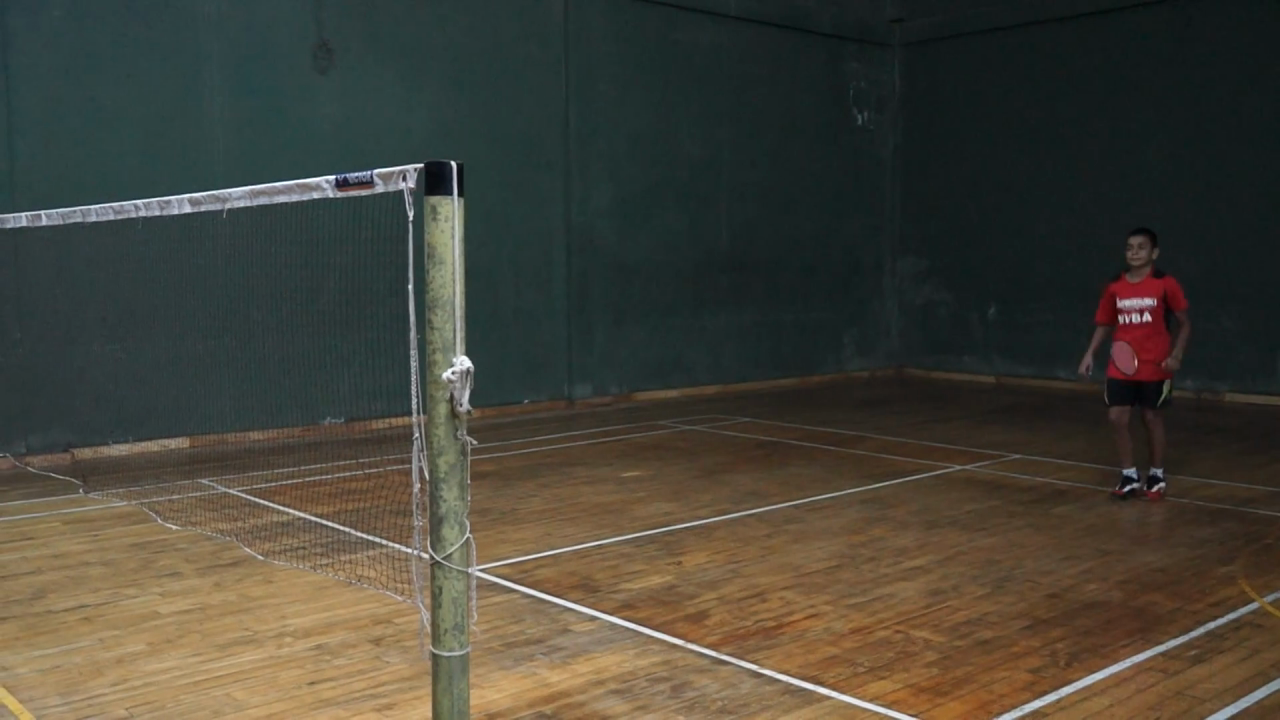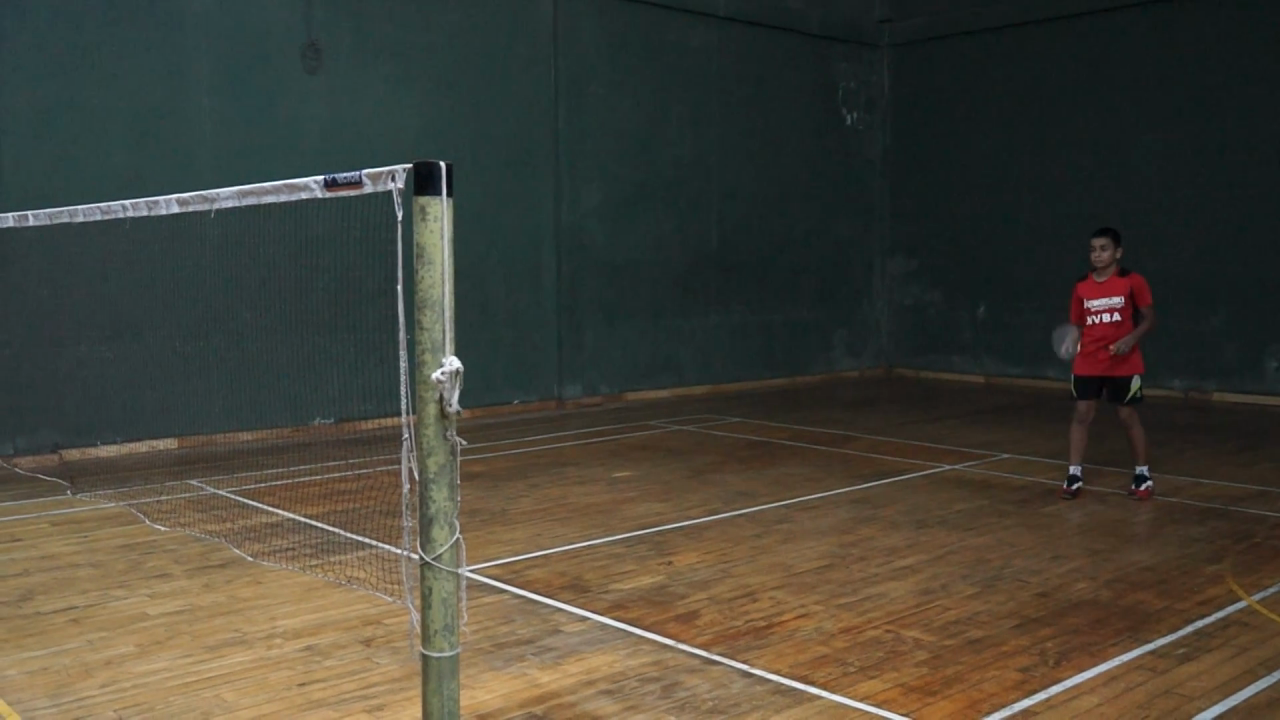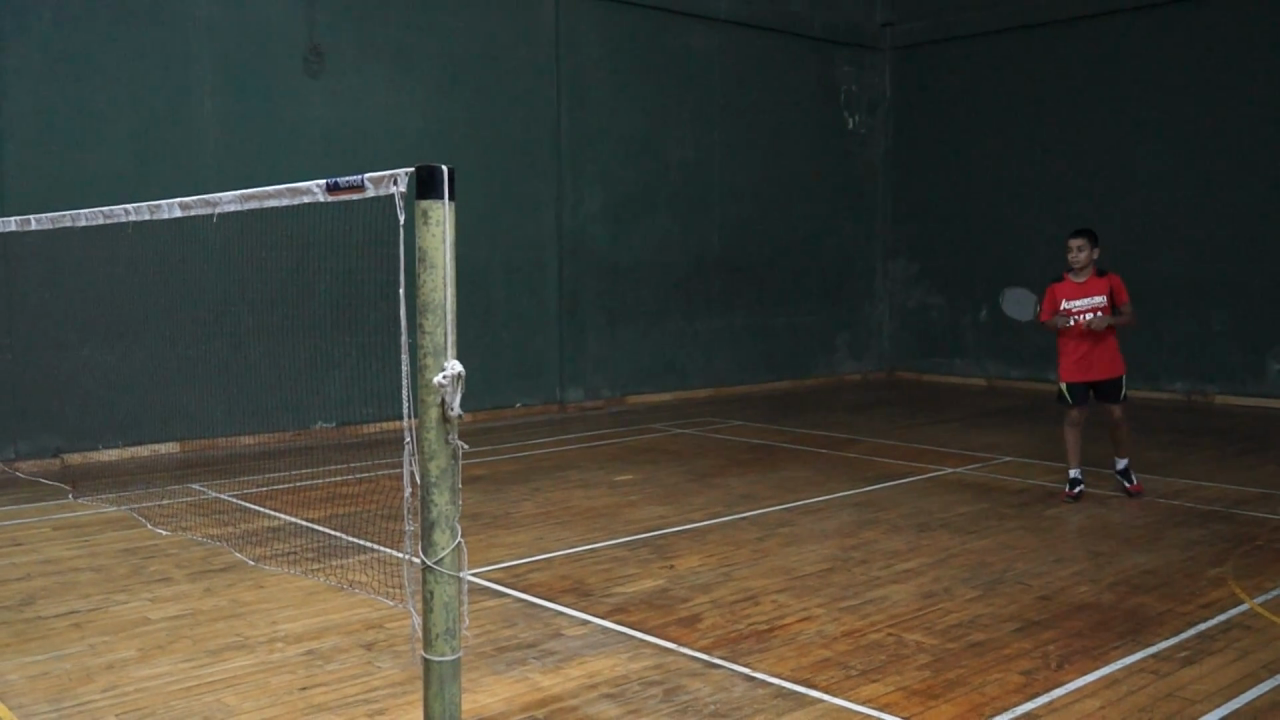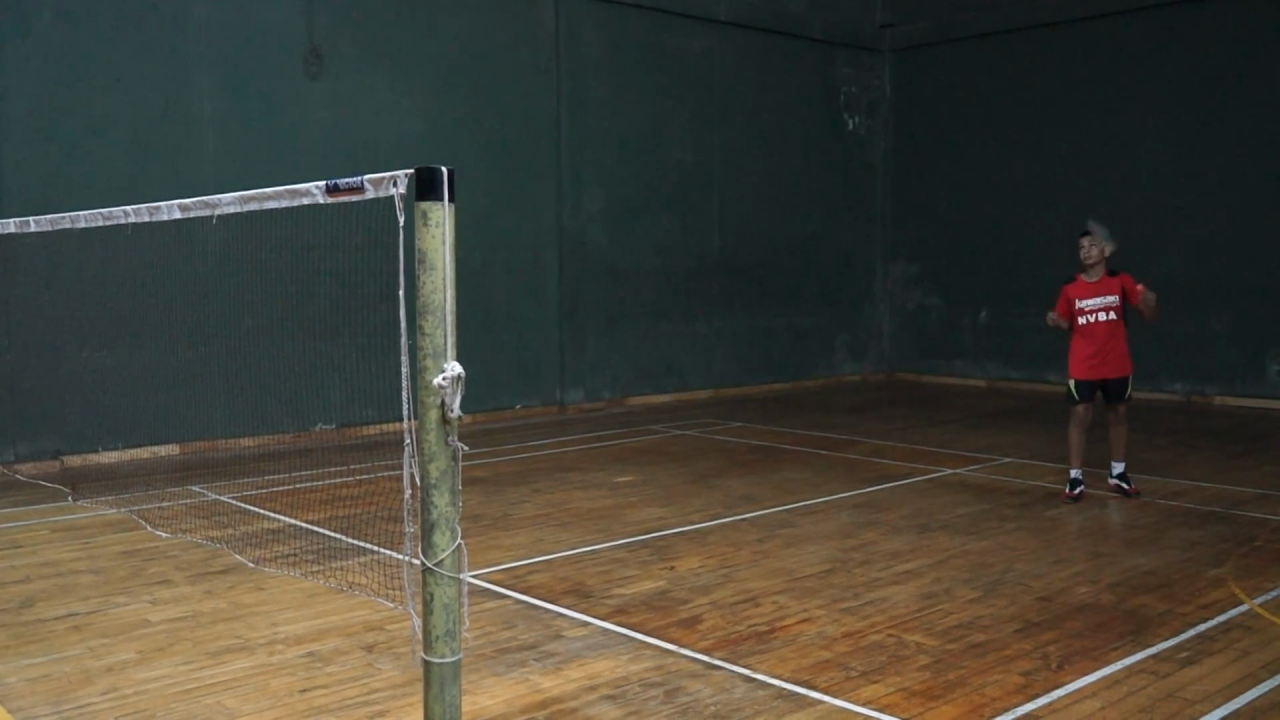
dt=0.5s
person 1, frame 1
left shoulder: (1167, 285)
right shoulder: (1114, 287)
left elbow: (1184, 324)
right elbow: (1104, 325)
left wrist: (1176, 355)
right wrist: (1089, 355)
left hip: (1155, 367)
right hip: (1121, 366)
left knee: (1152, 420)
right knee: (1118, 420)
left ankle: (1156, 476)
right ankle: (1130, 477)
person 1, frame 2
left shoulder: (1133, 282)
right shoulder: (1082, 286)
left elbow: (1148, 319)
left wrist: (1130, 340)
left hip: (1123, 363)
right hip: (1087, 363)
left knee: (1128, 416)
right knee: (1081, 415)
left ankle: (1142, 474)
right ankle: (1074, 474)
person 1, frame 3
left shoulder: (1111, 282)
right shoulder: (1056, 287)
left elbow: (1128, 316)
right elbow: (1046, 320)
left wrist: (1108, 320)
right wrist: (1056, 322)
left hip: (1108, 365)
right hip: (1072, 367)
left knee: (1117, 416)
right knee: (1074, 418)
left ankle: (1122, 466)
right ankle: (1075, 478)
person 1, frame 4
left shoulder: (1122, 281)
right shoulder: (1070, 288)
left elbow: (1148, 314)
right elbow: (1065, 323)
left wrist: (1149, 304)
right wrist: (1056, 321)
left hip: (1117, 365)
right hip: (1082, 366)
left knee: (1118, 416)
right knee: (1079, 417)
left ankle: (1117, 473)
right ankle: (1075, 478)
